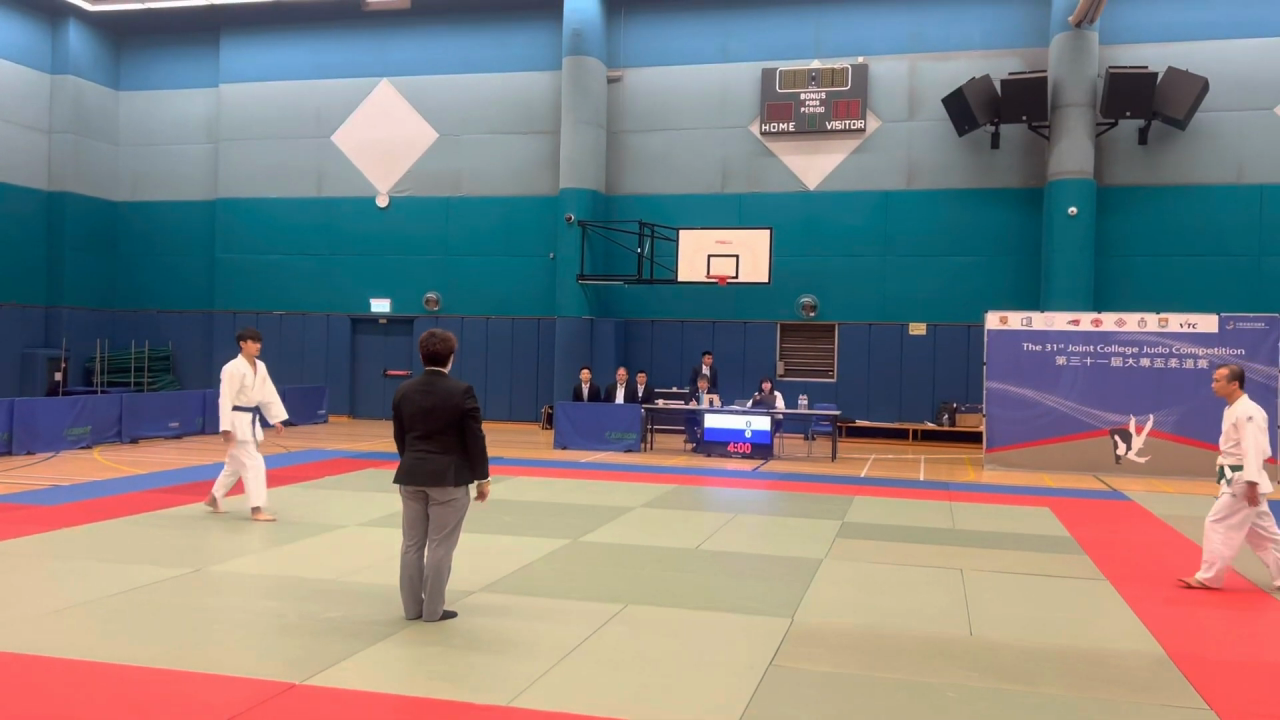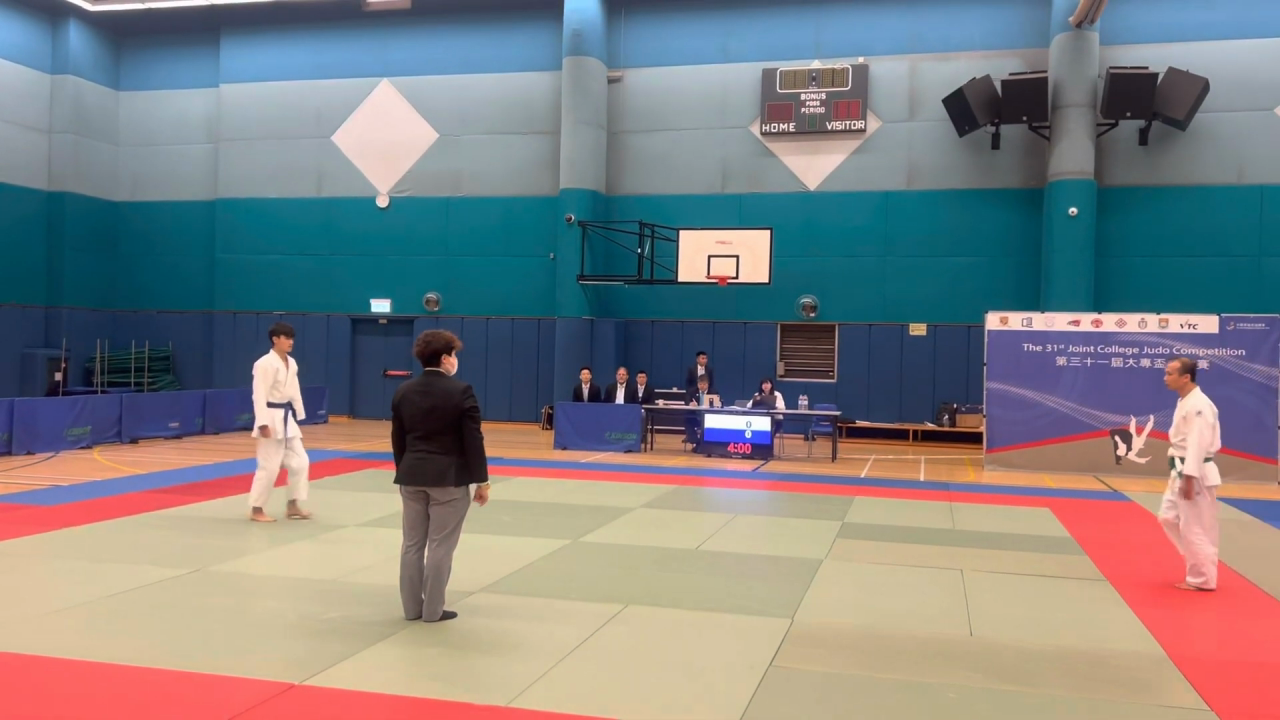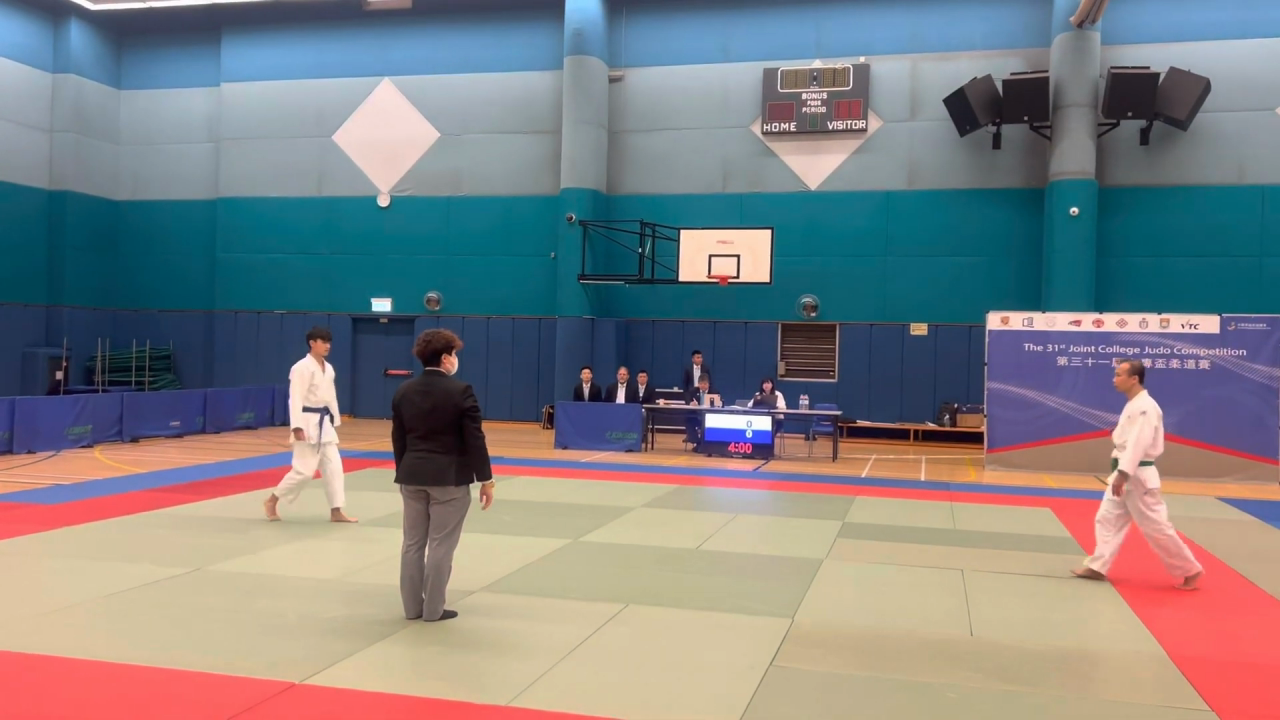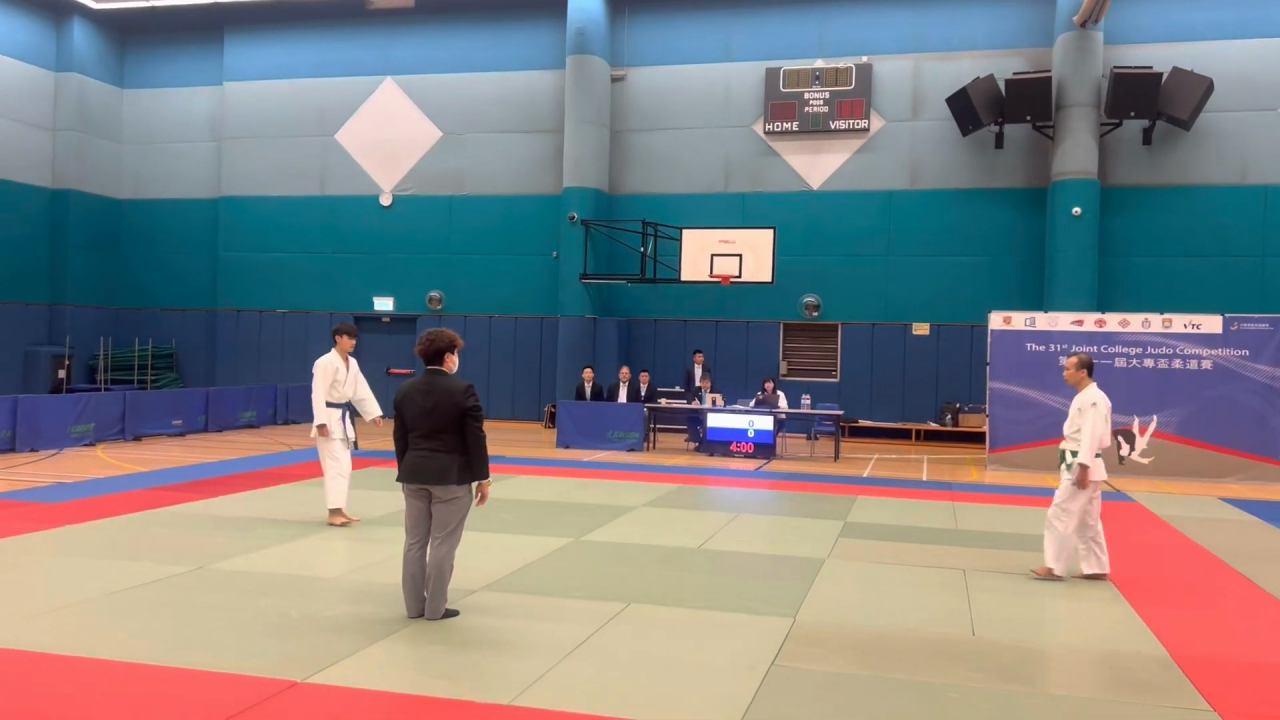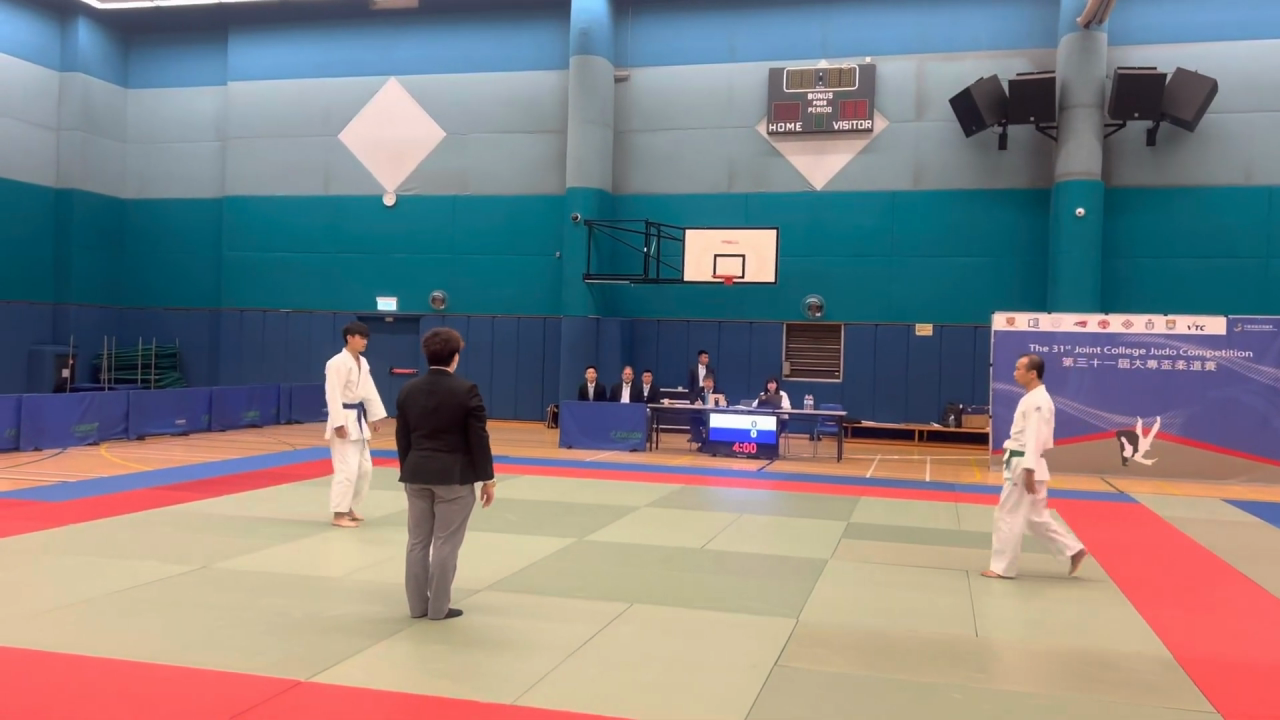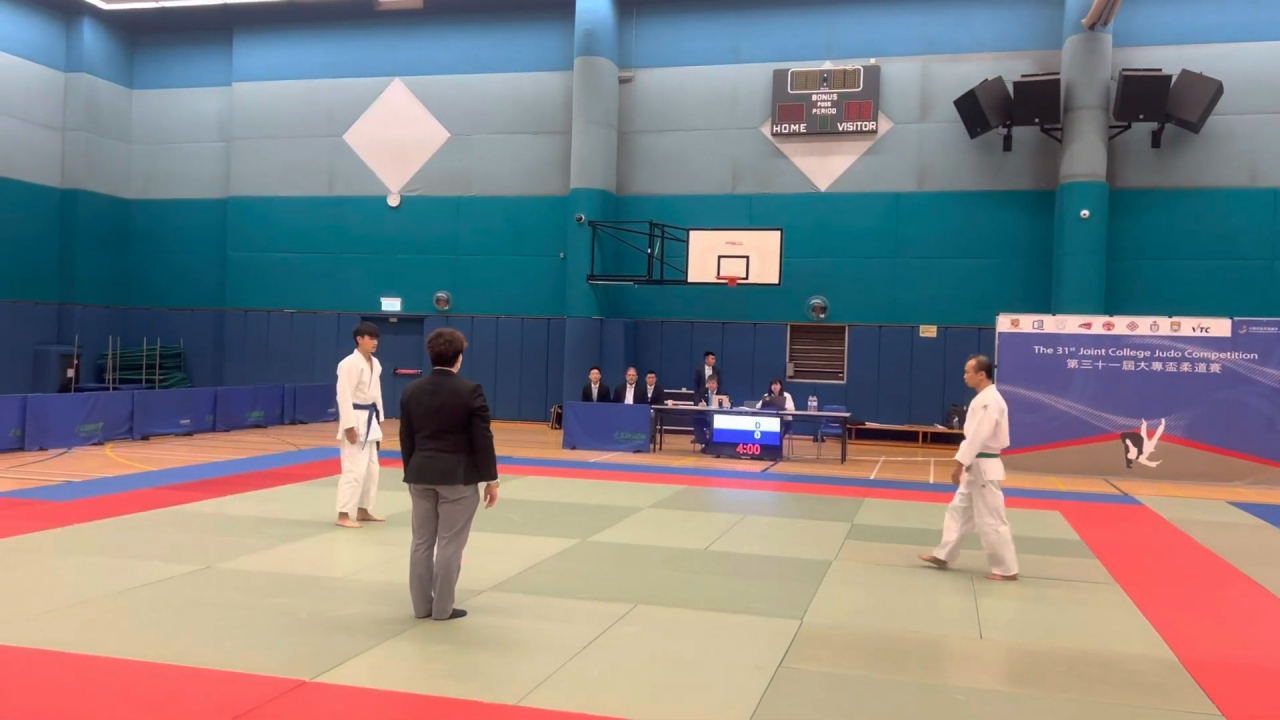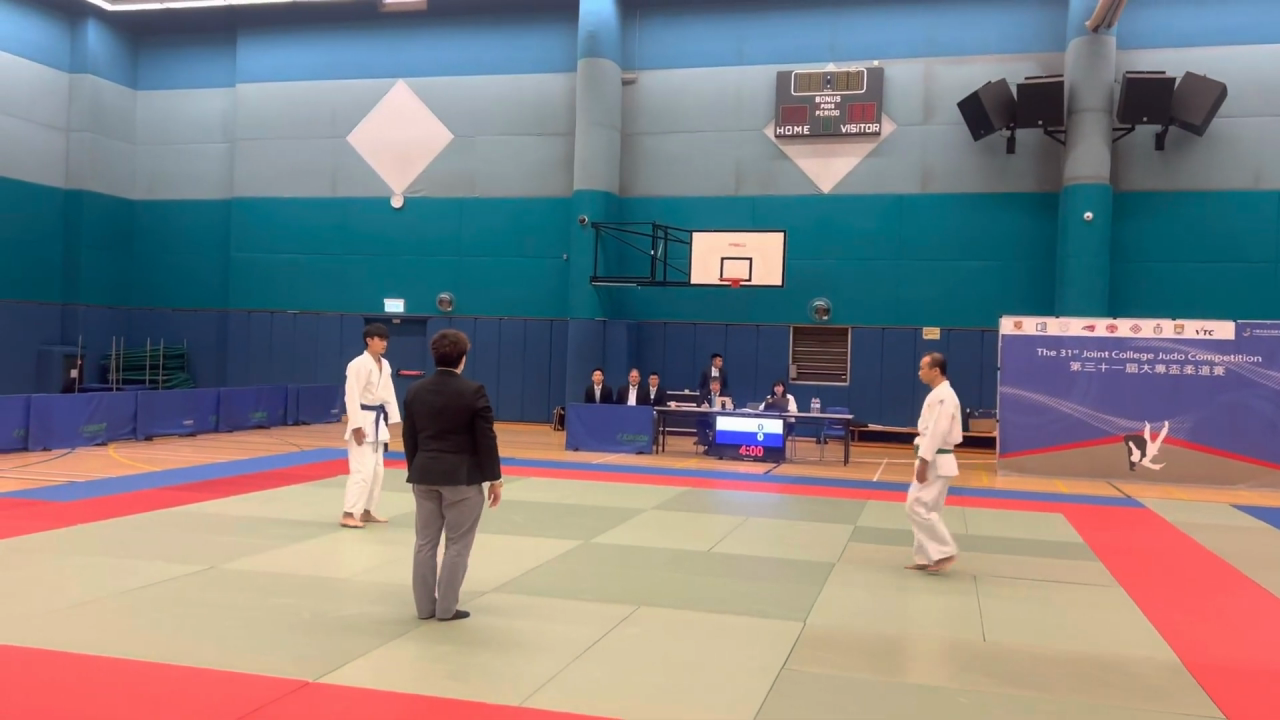
dt=0.3s
person 1, frame 1
left shoulder: (403, 391)
right shoulder: (462, 391)
left elbow: (400, 437)
right elbow: (475, 439)
right wrist: (483, 478)
left hip: (411, 476)
right hip: (449, 478)
left knee: (412, 543)
right knee: (440, 545)
left ankle: (412, 607)
right ankle: (433, 609)
person 1, frame 2
left shoulder: (403, 391)
right shoulder: (461, 391)
left elbow: (398, 439)
right elbow: (473, 440)
right wrist: (481, 481)
left hip: (412, 476)
right hip: (449, 478)
left knee: (412, 543)
right knee: (440, 545)
left ankle: (412, 607)
right ankle: (433, 609)
person 1, frame 3
left shoulder: (403, 391)
right shoulder: (460, 391)
left elbow: (398, 438)
right elbow: (474, 439)
left wrist: (402, 473)
right wrist: (486, 479)
left hip: (412, 476)
right hip: (449, 478)
left knee: (412, 542)
right knee: (441, 545)
left ankle: (412, 606)
right ankle: (433, 609)
person 1, frame 4
left shoulder: (405, 390)
right shoulder: (463, 390)
left elbow: (400, 437)
right elbow: (475, 438)
right wrist: (483, 478)
left hip: (415, 475)
right hip: (451, 477)
left knee: (414, 541)
right knee: (443, 543)
left ankle: (414, 605)
right ankle: (436, 607)
person 1, frame 5
left shoulder: (408, 390)
right shoulder: (466, 390)
left elbow: (402, 437)
right elbow: (478, 439)
left wrist: (407, 472)
right wrist: (487, 479)
left hip: (417, 475)
right hip: (454, 477)
left knee: (417, 541)
right knee: (446, 543)
left ankle: (418, 605)
right ankle: (439, 607)
person 1, frame 6
left shoulder: (412, 390)
right shoulder: (470, 391)
left elbow: (406, 438)
right elbow: (482, 439)
left wrist: (411, 473)
right wrist: (491, 479)
left hip: (421, 475)
right hip: (458, 477)
left knee: (421, 541)
right knee: (450, 543)
left ankle: (422, 605)
right ankle: (443, 608)
person 1, frame 7
left shoulder: (416, 390)
right shoulder: (474, 391)
left elbow: (409, 436)
right elbow: (486, 439)
right wrist: (495, 479)
left hip: (425, 475)
right hip: (462, 477)
left knee: (426, 541)
right knee: (458, 544)
left ankle: (425, 605)
right ankle: (446, 607)
person 2, frame 1
left shoulder: (1247, 412)
right shoulder: (1232, 409)
left elbow: (1253, 451)
left wrist: (1251, 484)
left hip: (1245, 480)
right hip: (1237, 479)
left knee: (1218, 524)
left ankle: (1207, 577)
person 2, frame 2
left shoulder: (1198, 405)
right shoulder: (1185, 401)
left elbow: (1198, 444)
left wrist: (1190, 478)
left hip: (1197, 473)
right hip: (1185, 471)
left knee: (1195, 528)
right knee: (1170, 518)
left ankle: (1201, 578)
right ankle: (1205, 563)
person 2, frame 3
left shoulder: (1145, 407)
right shoulder: (1133, 405)
left elbow: (1137, 445)
left wrist: (1122, 475)
left hip: (1139, 476)
right hip: (1125, 473)
left knee: (1155, 527)
right knee: (1107, 520)
left ankle: (1189, 570)
right ankle: (1096, 567)
person 2, frame 4
left shoulder: (1094, 399)
right shoulder: (1083, 398)
left elbow: (1091, 436)
left wrist: (1083, 468)
left hip: (1083, 467)
right hip: (1077, 465)
left knee: (1060, 514)
right knee: (1086, 520)
left ankle: (1056, 567)
right ankle: (1097, 568)
person 2, frame 5
left shoulder: (1037, 401)
right shoulder: (1033, 398)
left elbow: (1035, 438)
left wrist: (1028, 471)
left hip: (1024, 465)
right hip: (1024, 464)
left knee: (1007, 516)
right knee: (1035, 516)
left ankle: (1003, 567)
right ankle: (1073, 550)
person 2, frame 6
left shoulder: (988, 401)
right shoulder: (988, 398)
left elbow: (977, 437)
left wrist: (959, 464)
left hip: (983, 468)
right hip: (979, 465)
left knee: (991, 520)
right knee: (958, 510)
left ankle: (1006, 569)
right ankle: (943, 555)
person 2, frame 7
left shoulder: (941, 396)
right shoulder: (943, 393)
left elbow: (934, 432)
left wrist: (923, 460)
left hip: (936, 462)
right hip: (938, 460)
left knee: (918, 507)
right knee: (925, 508)
left ankle: (943, 552)
right ankle: (927, 558)
person 3, frame 1
left shoulder: (261, 367)
right shoulder: (232, 368)
left elbow: (269, 395)
right elbow: (226, 400)
left wrist: (277, 419)
right wrist: (226, 428)
left hip: (253, 421)
right hip: (238, 422)
left knee: (235, 465)
right knee: (254, 465)
left ankle: (213, 497)
right ankle: (256, 509)
person 3, frame 2
left shoulder: (291, 363)
right shoulder: (265, 364)
right elbow: (259, 395)
left wrist: (297, 416)
right wrist: (263, 423)
left hip: (287, 418)
right hip: (271, 418)
left knee: (300, 462)
right knee: (269, 466)
left ankle: (293, 505)
right ankle: (257, 509)
person 3, frame 3
left shoulder: (328, 369)
right shoulder: (302, 368)
right elbow: (296, 399)
left wrist: (333, 421)
right wrist: (297, 426)
left hip: (324, 424)
right hip: (307, 423)
left knee: (334, 468)
right knee: (304, 470)
left ankle: (336, 511)
right ankle: (273, 500)
person 3, frame 4
left shoulder: (352, 364)
right shoulder: (325, 362)
left elbow: (361, 391)
right elbow: (318, 394)
left wrist: (374, 414)
right wrist: (321, 422)
left hip: (344, 418)
right hip: (329, 418)
left knee: (344, 466)
right knee: (337, 465)
left ankle: (339, 509)
right ankle: (334, 512)
person 3, frame 5
left shoulder: (363, 362)
right shoulder: (337, 363)
left elbow: (369, 391)
right elbow: (332, 395)
left wrist: (376, 416)
right wrist: (339, 424)
left hip: (358, 420)
right hip: (344, 420)
left knee: (364, 467)
right knee: (346, 469)
left ankle: (347, 507)
right ankle: (338, 514)
person 3, frame 6
left shoulder: (374, 363)
right shoulder: (349, 364)
right elbow: (344, 396)
left wrist: (377, 418)
right wrist: (349, 426)
left hip: (369, 420)
right hip: (355, 420)
left knee: (371, 469)
right knee: (354, 470)
left ankle: (363, 511)
right ankle: (343, 515)
person 3, frame 7
left shoulder: (385, 365)
right shoulder: (358, 365)
right elbow: (352, 397)
left wrist: (390, 421)
right wrist: (356, 426)
left hip: (378, 422)
right hip: (363, 422)
left knee: (376, 471)
right knee: (362, 470)
left ankle: (366, 512)
right ankle: (348, 514)
